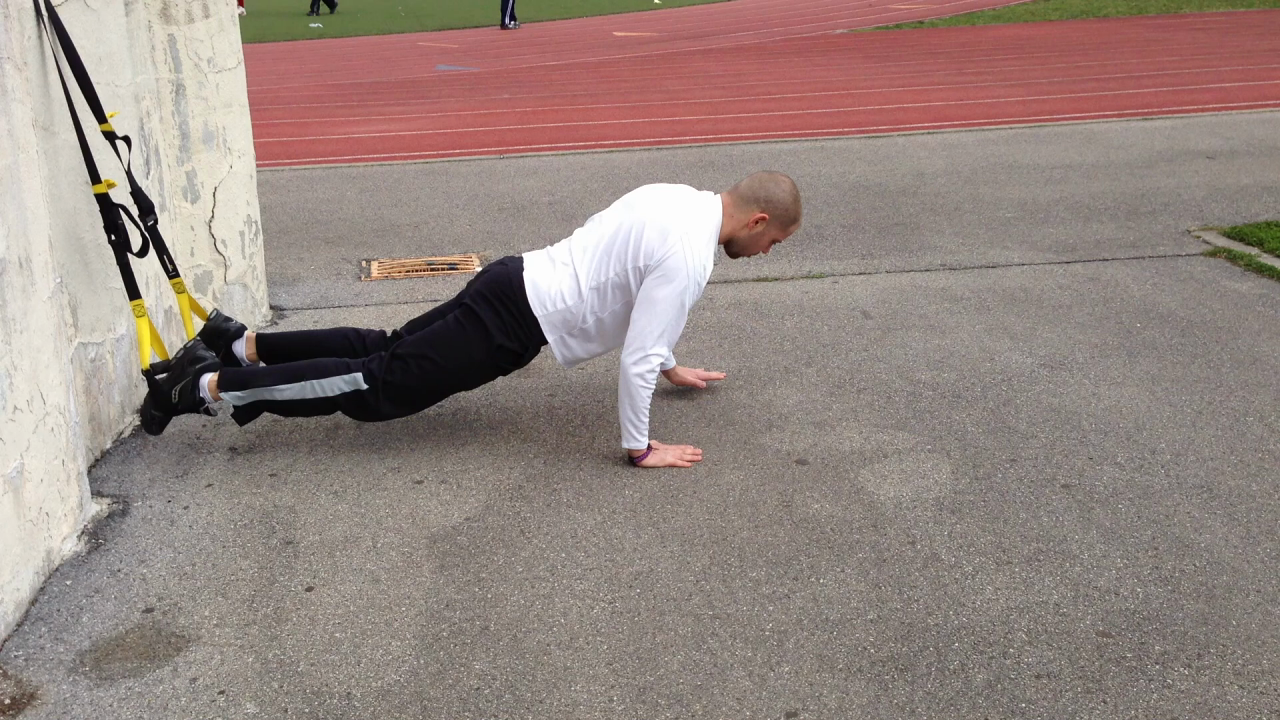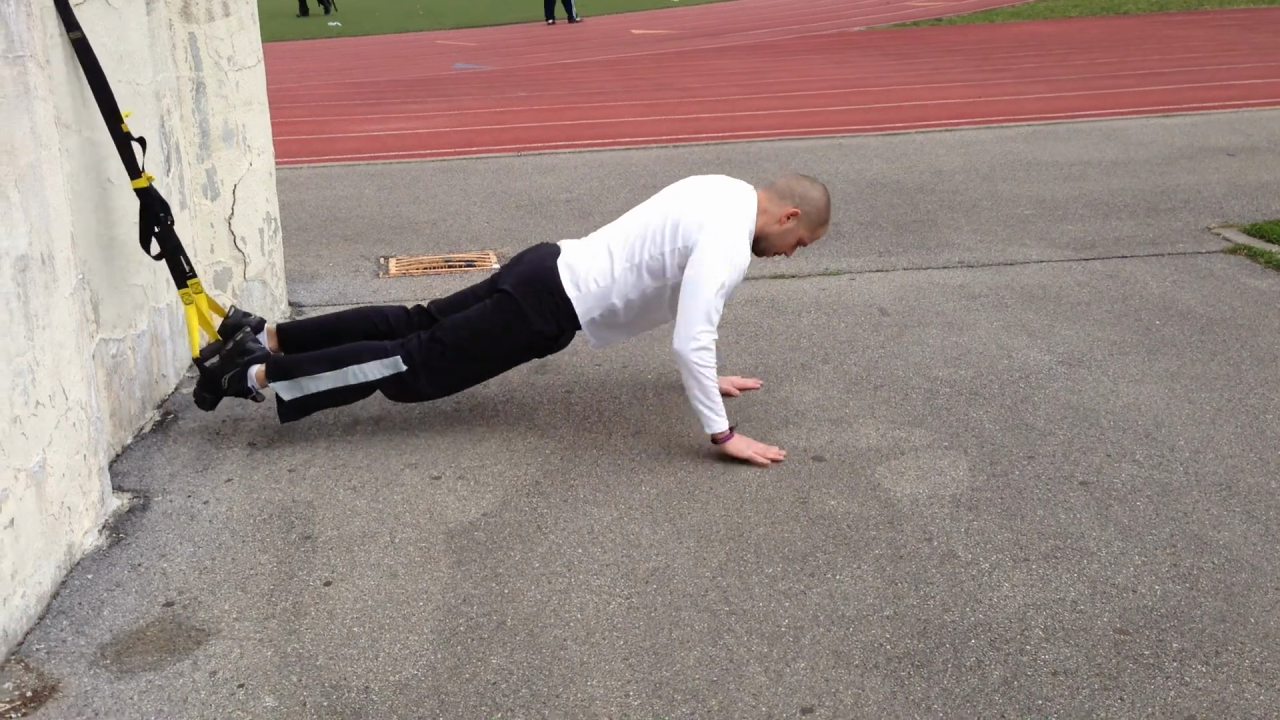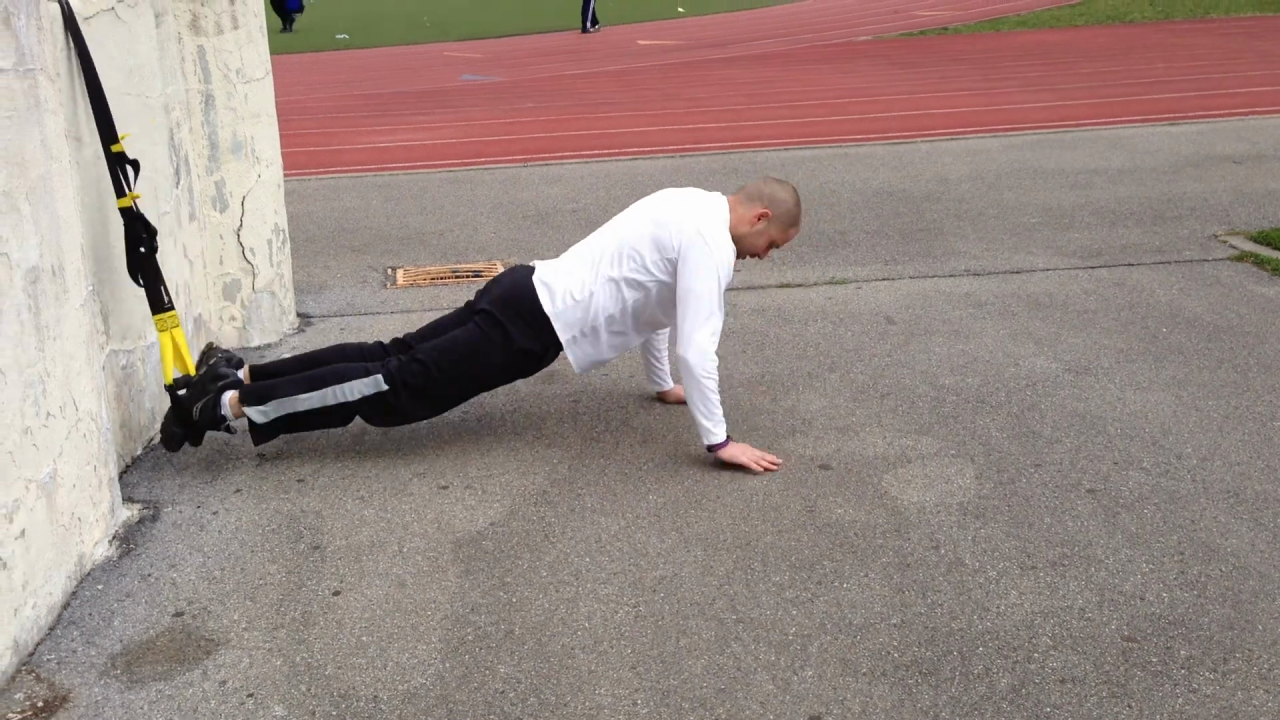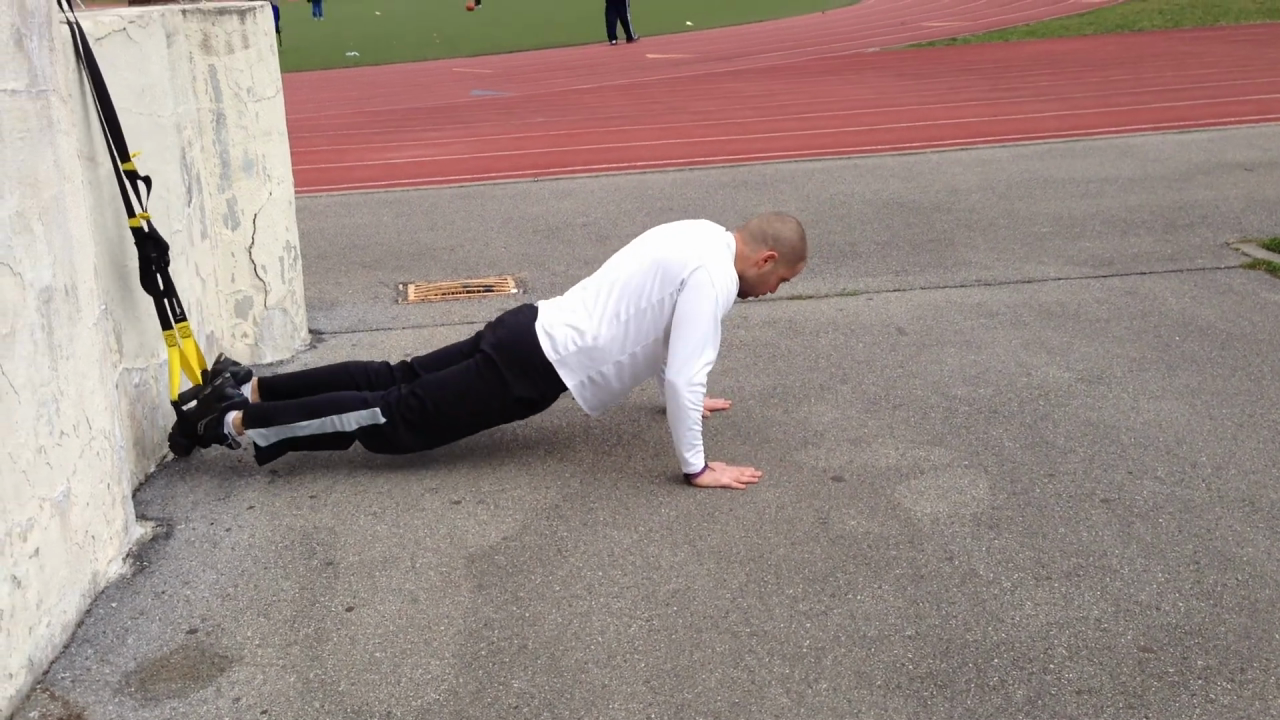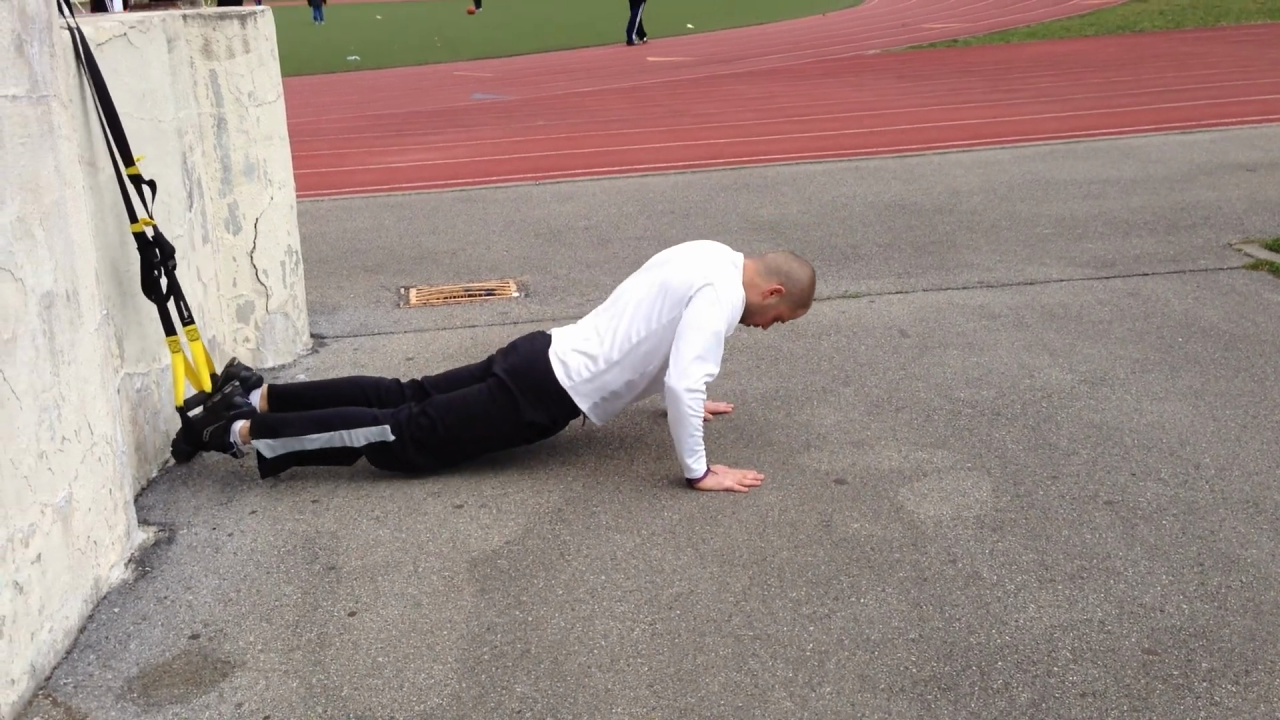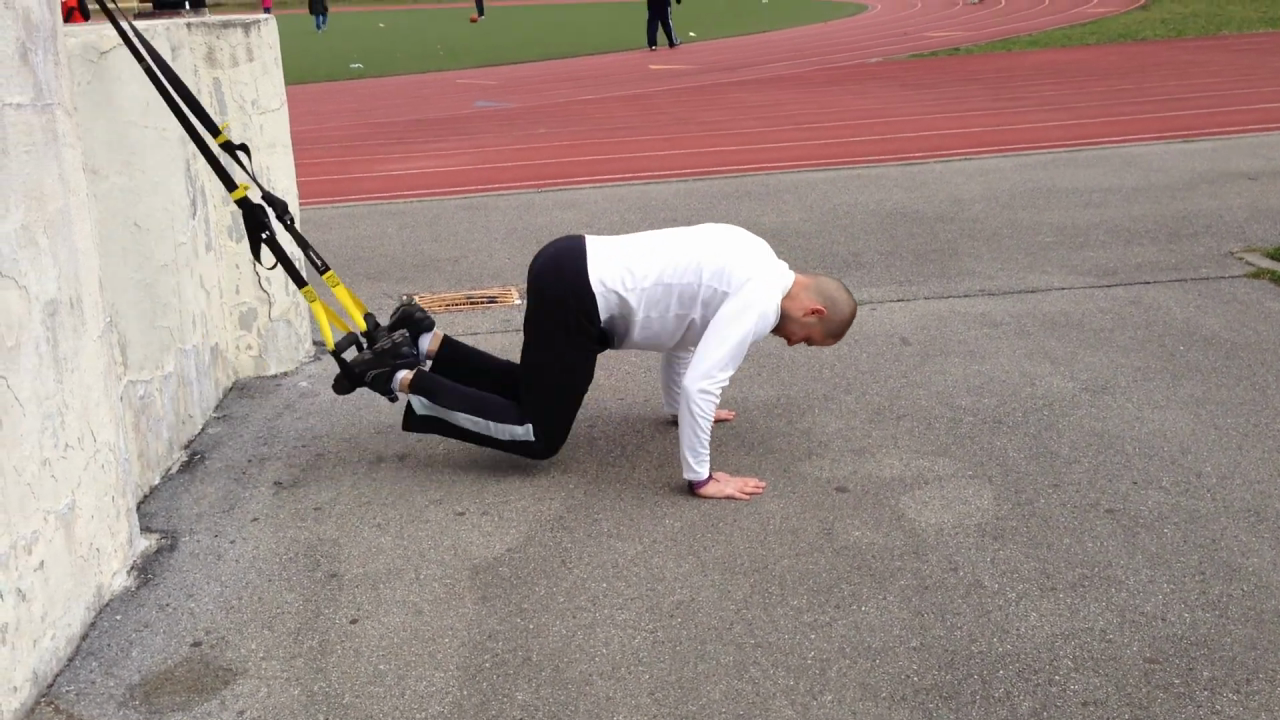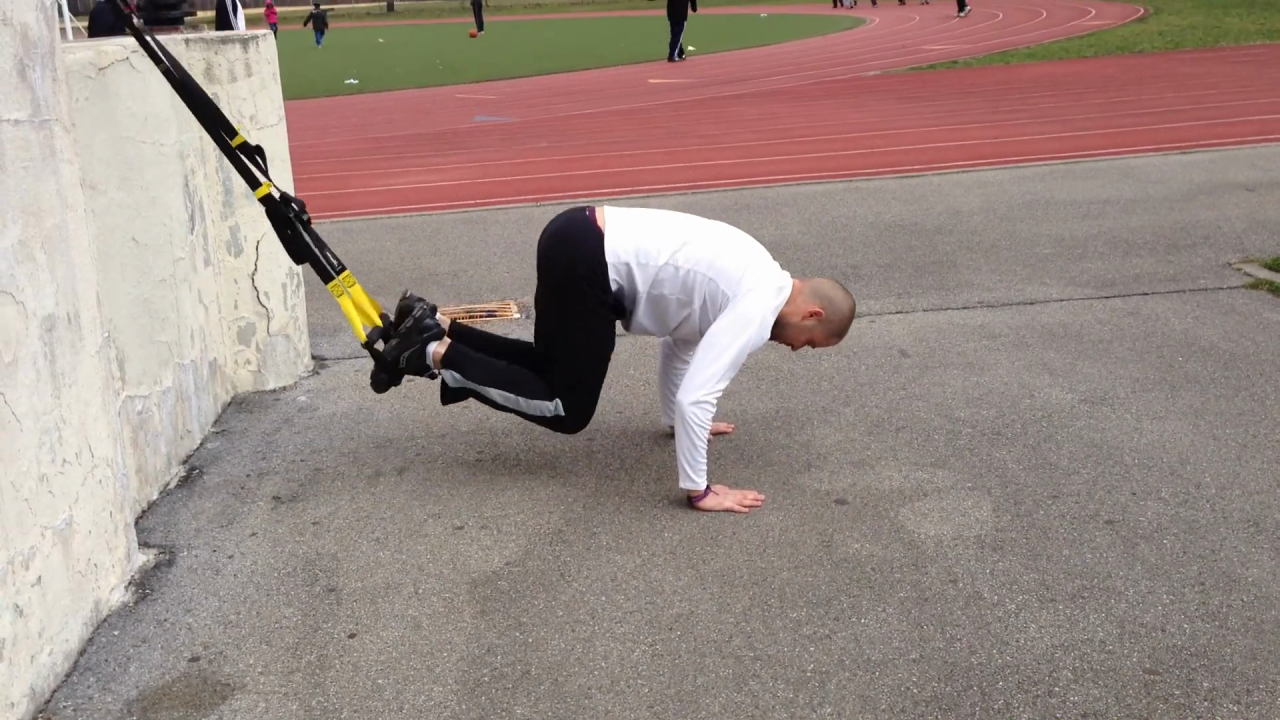
dt=0.7s
person 1, frame 1
left shoulder: (683, 199)
right shoulder: (690, 257)
right elbow: (638, 358)
left wrist: (673, 366)
right wrist: (639, 448)
left hip: (516, 284)
right hip: (515, 320)
left knee: (383, 349)
right knee: (375, 386)
left ankle: (242, 344)
right ankle: (207, 385)
person 1, frame 2
left shoulder: (726, 191)
right shoulder: (730, 246)
left elbow: (690, 307)
right elbow: (689, 341)
left wrist: (711, 377)
right wrist: (721, 432)
left hip: (547, 269)
right hip: (550, 304)
left knee: (415, 328)
right knee: (414, 363)
left ankle: (265, 336)
right ankle: (258, 373)
person 1, frame 3
left shoulder: (692, 205)
right shoulder: (713, 243)
left elbow: (647, 299)
right elbow: (698, 344)
left wrist: (665, 383)
right wrist: (719, 441)
left hip: (525, 293)
right hip: (534, 325)
left knee: (391, 360)
right knee: (396, 389)
left ankle: (236, 372)
right ankle: (231, 404)
person 1, frame 4
left shoulder: (701, 236)
right shoulder: (715, 275)
right elbow: (684, 375)
left wrist: (684, 396)
right wrist: (697, 467)
left hip: (532, 331)
right hip: (536, 366)
left knee: (395, 383)
right knee: (395, 419)
left ankle: (246, 386)
right ankle: (237, 421)
person 1, frame 5
left shoulder: (710, 256)
right shoulder: (725, 294)
right elbow: (683, 382)
left wrist: (686, 399)
right wrist: (699, 470)
left hip: (544, 357)
right hip: (547, 395)
left knee: (406, 400)
right knee: (407, 437)
left ankle: (257, 393)
right ankle: (244, 430)
person 1, frame 6
left shoulder: (755, 266)
right shoulder: (763, 299)
left elbow: (683, 319)
right elbow: (700, 382)
left wrist: (678, 408)
right wrist: (700, 477)
left hip: (571, 264)
right hip: (576, 292)
left knee: (528, 395)
right knee: (536, 434)
left ankle: (426, 345)
right ankle: (405, 379)
person 1, frame 7
left shoulder: (755, 277)
right shoulder: (758, 307)
left elbow: (683, 326)
right elbow: (695, 395)
left wrist: (675, 420)
right wrist: (698, 490)
left hip: (583, 235)
right hip: (588, 259)
left knee: (550, 371)
right knee: (566, 409)
left ankle: (432, 330)
right ankle: (437, 354)
